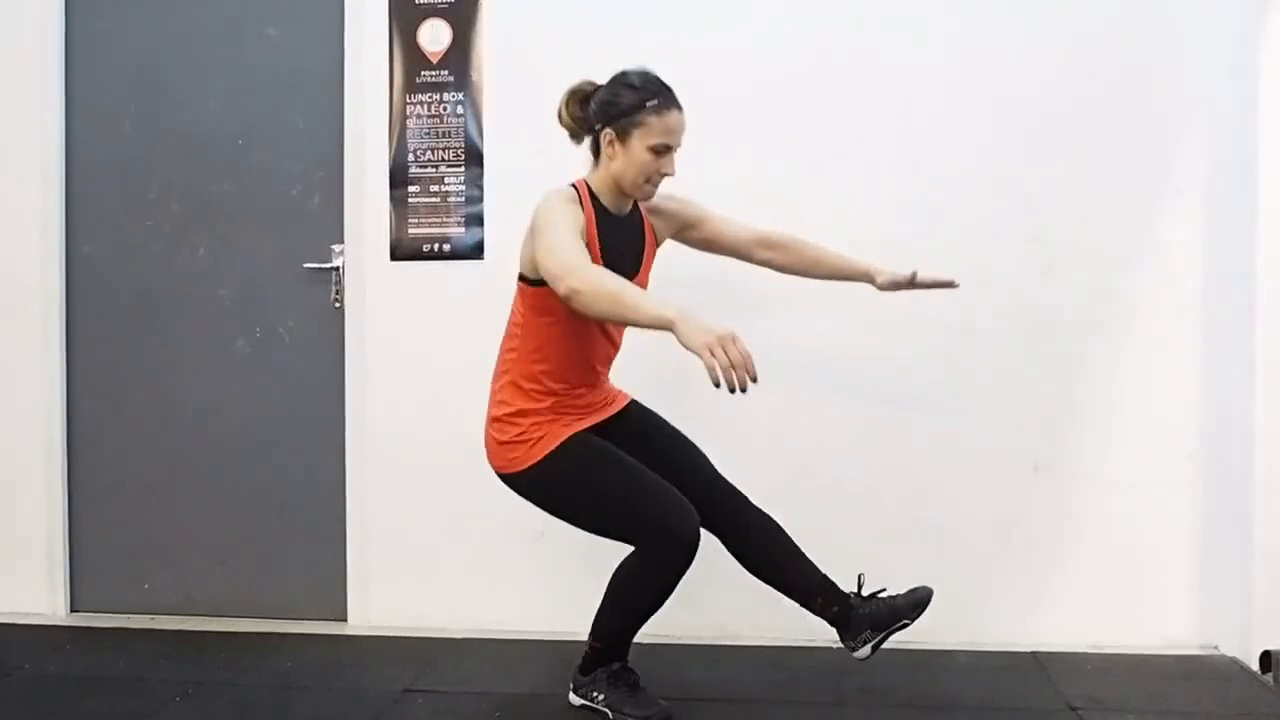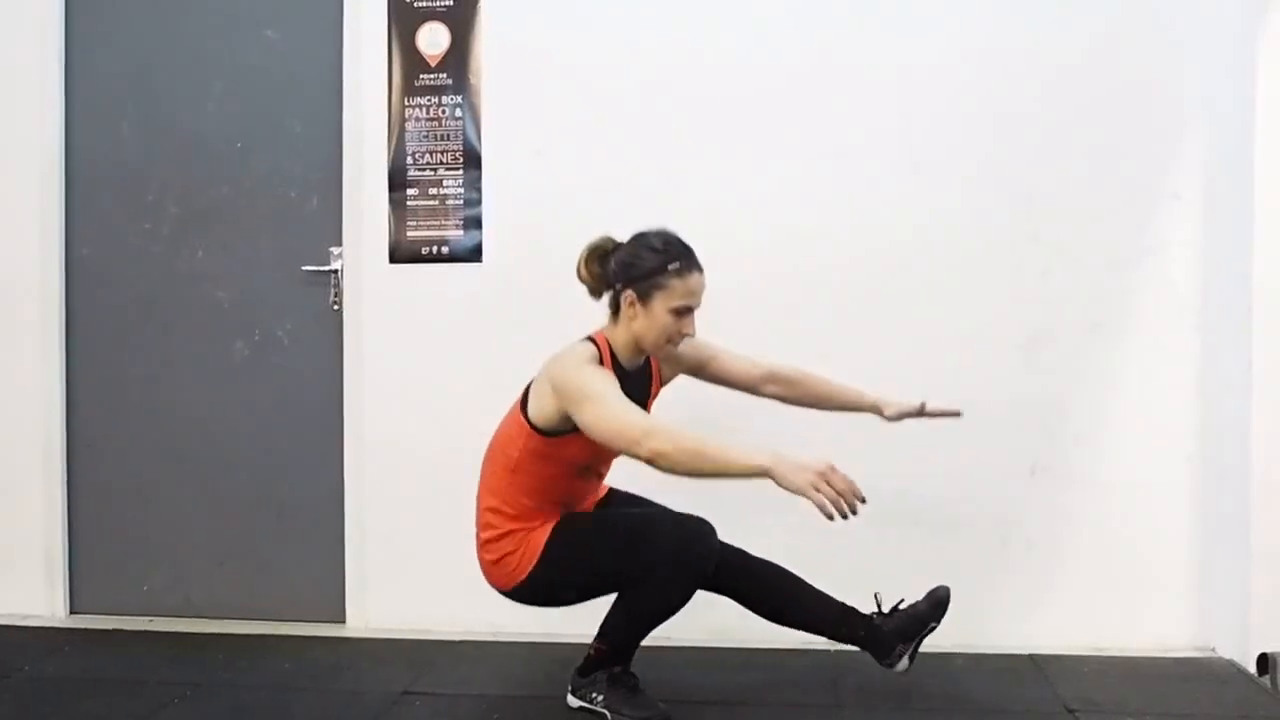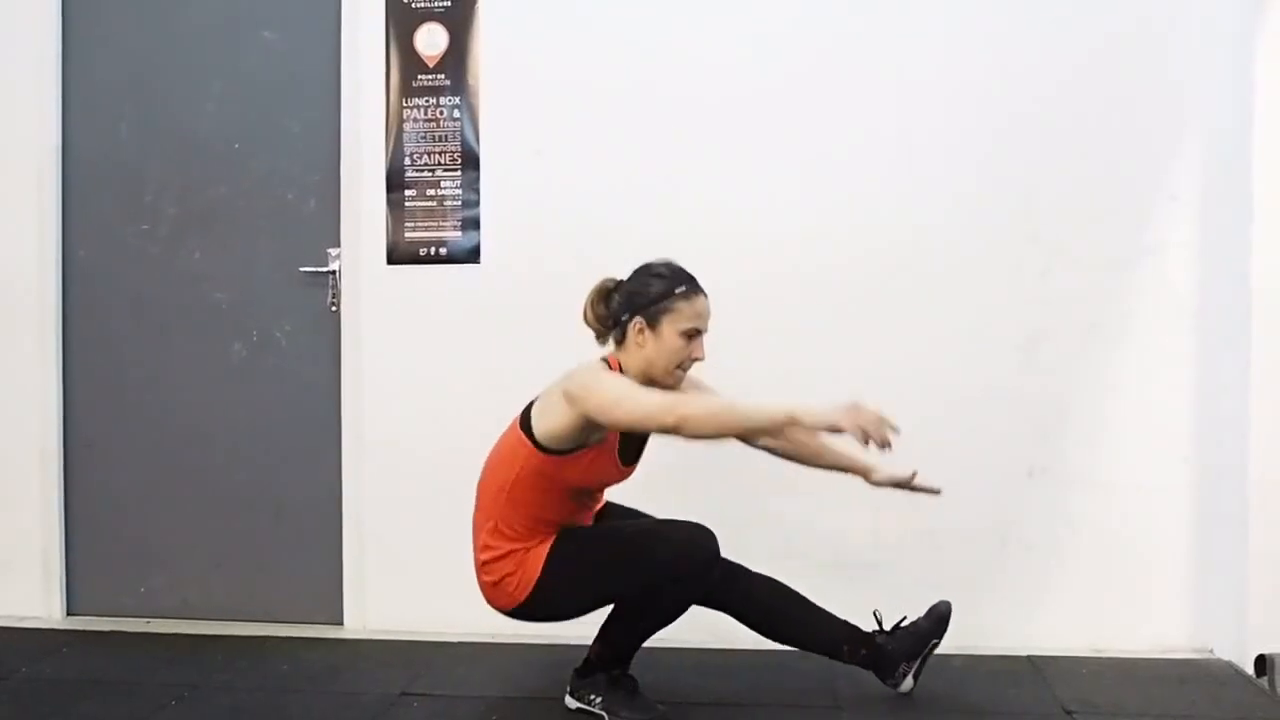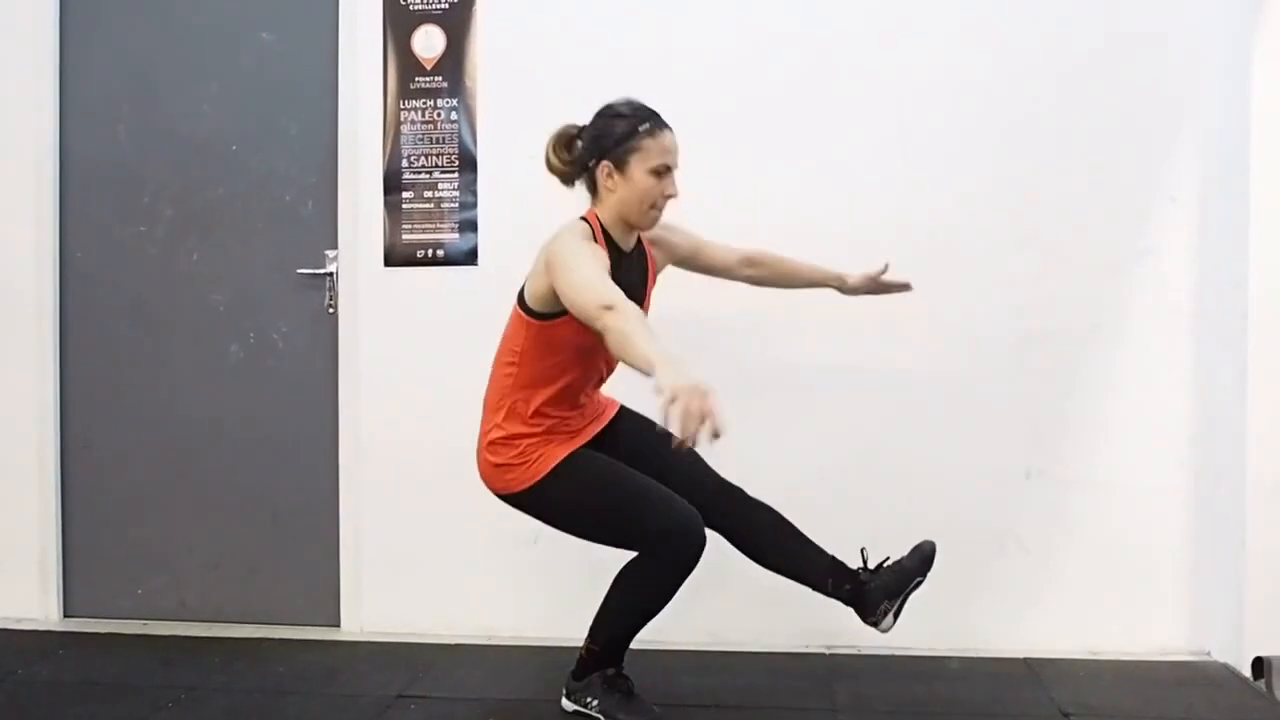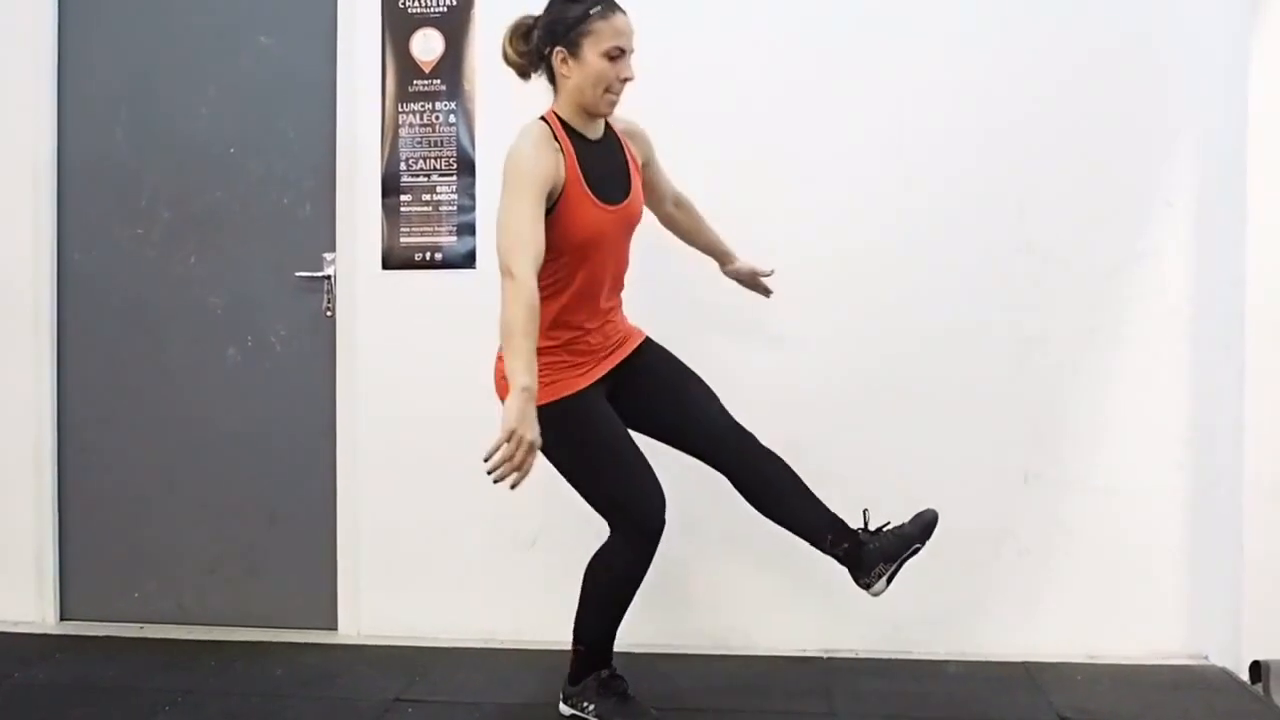
dt=0.3s
person 1, frame 1
left shoulder: (655, 215)
right shoulder: (560, 213)
left elbow: (762, 244)
right elbow: (575, 282)
left wrist: (873, 274)
right wrist: (680, 319)
left hip: (592, 410)
right hip: (530, 432)
left knee: (722, 501)
right knee: (671, 526)
left ankle: (850, 616)
person 1, frame 2
left shoulder: (664, 353)
right shoulder: (577, 373)
left elbow: (767, 378)
right elbow: (653, 445)
left wrist: (878, 405)
right wrist: (774, 464)
left hip: (575, 506)
right hip: (522, 542)
left knee: (722, 562)
right knee: (688, 545)
left ankle: (876, 632)
right ankle: (598, 675)
person 1, frame 3
left shoulder: (660, 383)
right shoulder: (588, 390)
left elbow: (764, 430)
right elbow: (680, 418)
left wrist: (867, 470)
right wrist: (814, 410)
left hip: (570, 523)
right hip: (519, 562)
left knee: (722, 579)
right knee: (690, 551)
left ankle: (874, 651)
right ankle: (595, 679)
person 1, frame 4
left shoulder: (649, 241)
right shoulder: (571, 249)
left elbow: (742, 261)
right elbow: (610, 311)
left wrist: (843, 281)
right wrist: (669, 373)
left hip: (584, 421)
right hip: (526, 448)
left knee: (722, 500)
right knee: (675, 532)
left ankle: (862, 590)
person 1, frame 5
left shoulder: (629, 140)
right shoulder: (537, 153)
left elbow: (671, 205)
right elbow: (521, 278)
left wrist: (730, 261)
right wrist: (522, 405)
left hip: (617, 346)
right hip: (555, 371)
left knee: (732, 446)
right knee: (639, 518)
left ankle: (858, 554)
